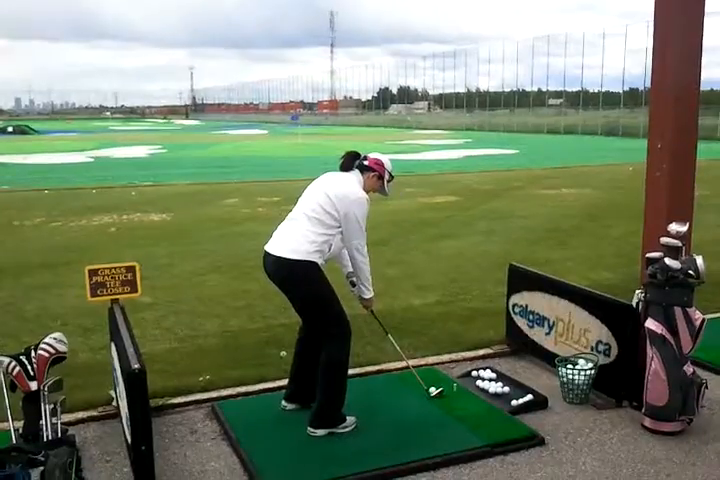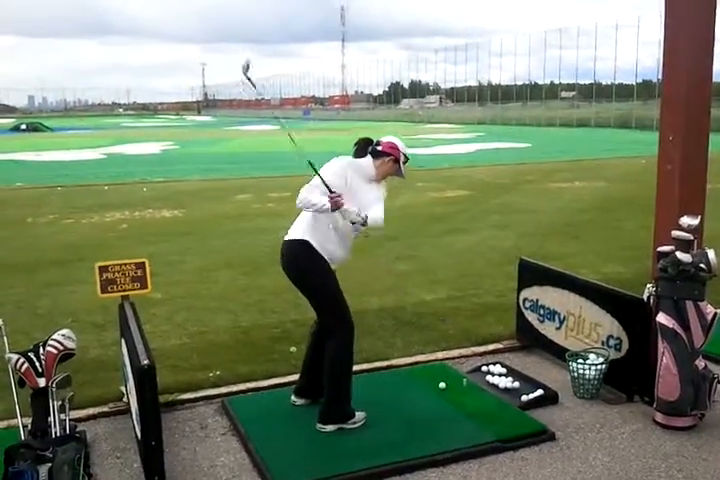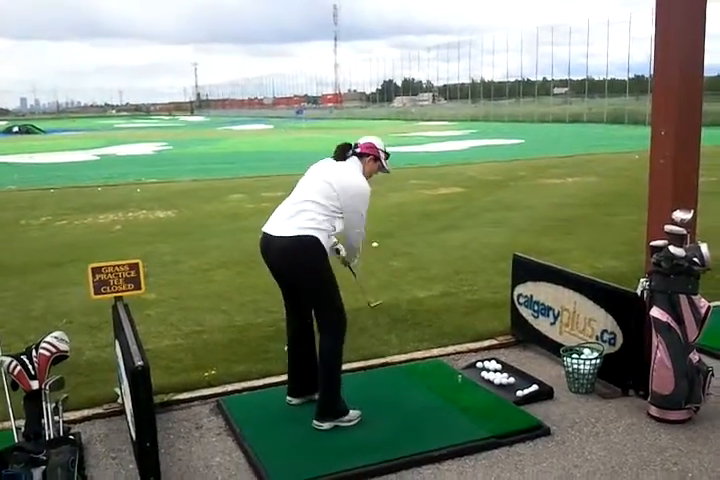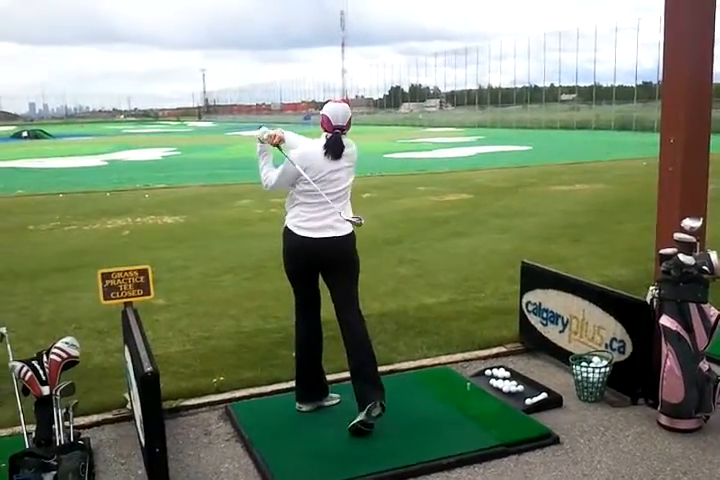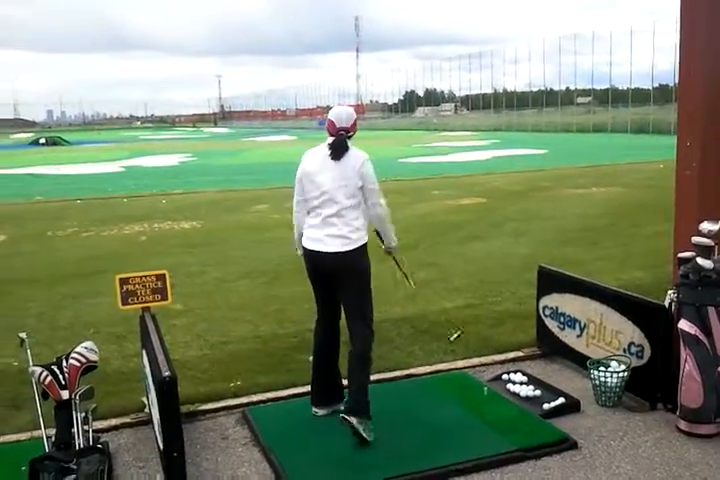
dt=0.7s
person 1, frame 1
left shoulder: (332, 179)
right shoulder: (356, 197)
right elbow: (358, 249)
left wrist: (350, 277)
right wrist: (366, 292)
left hip: (275, 256)
right hip: (297, 264)
left knee: (315, 323)
right knee: (338, 332)
left ankle: (298, 394)
right ankle: (326, 418)
person 1, frame 2
left shoulder: (376, 187)
right shoulder: (346, 166)
left elbow: (376, 217)
right elbow: (304, 199)
left wrist: (354, 214)
right wrist: (329, 205)
left hip: (317, 255)
right hip: (303, 250)
left knee: (329, 319)
right knee: (341, 326)
left ankle: (308, 390)
right ankle: (335, 414)
person 1, frame 3
left shoulder: (325, 164)
right shoulder: (360, 187)
right elbow: (355, 238)
left wrist: (334, 246)
right wrist: (349, 258)
left hip: (271, 239)
right hip: (304, 245)
left knee: (298, 314)
right knee: (333, 323)
left ankle: (301, 387)
right ankle: (329, 410)
person 1, frame 4
left shoulder: (305, 154)
right shoulder: (350, 151)
left elbow: (271, 183)
left wrist: (264, 148)
right wrist: (283, 136)
left hip: (299, 242)
right hip: (339, 243)
left knee: (307, 315)
right knee: (350, 315)
left ankle: (309, 394)
right ankle: (370, 397)
person 1, frame 5
left shoulder: (309, 159)
right shoulder: (359, 159)
left elbow: (299, 209)
right elbow: (377, 207)
left wrist: (301, 244)
right wrist: (390, 241)
left hip: (315, 251)
right hip: (349, 253)
left knee: (326, 321)
right knee: (360, 327)
left ankle: (324, 397)
right ankle: (357, 409)
